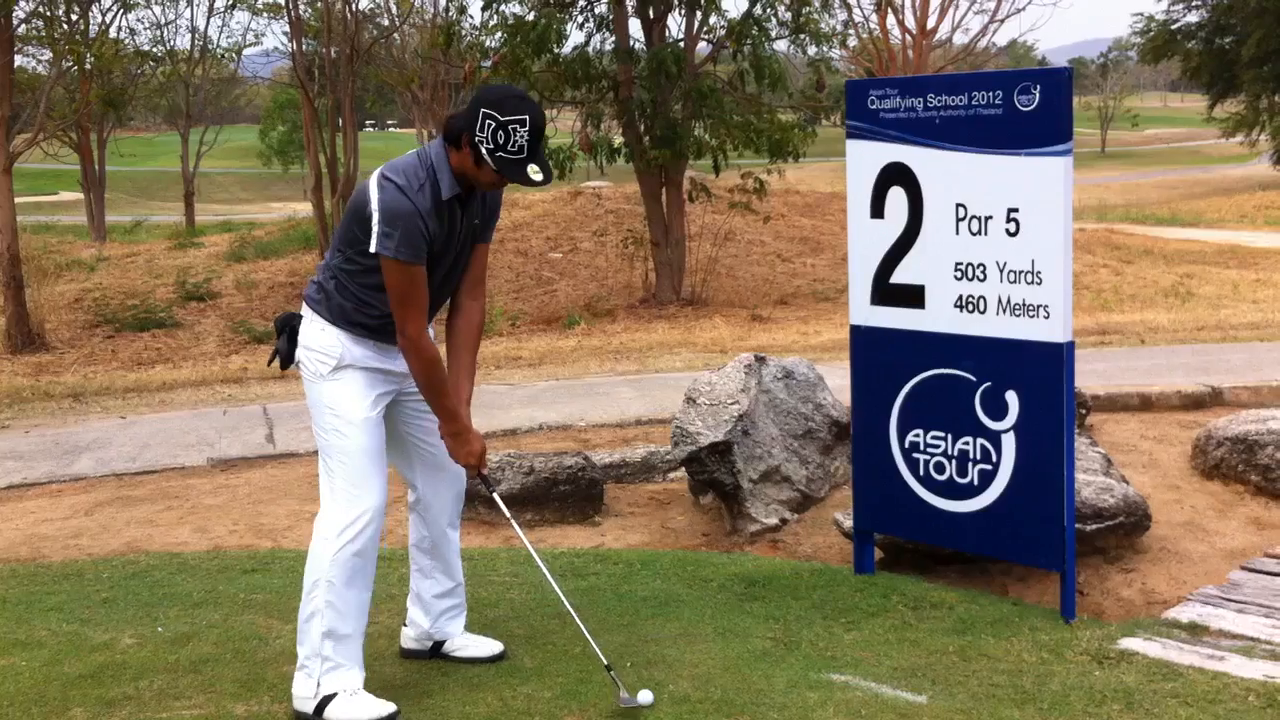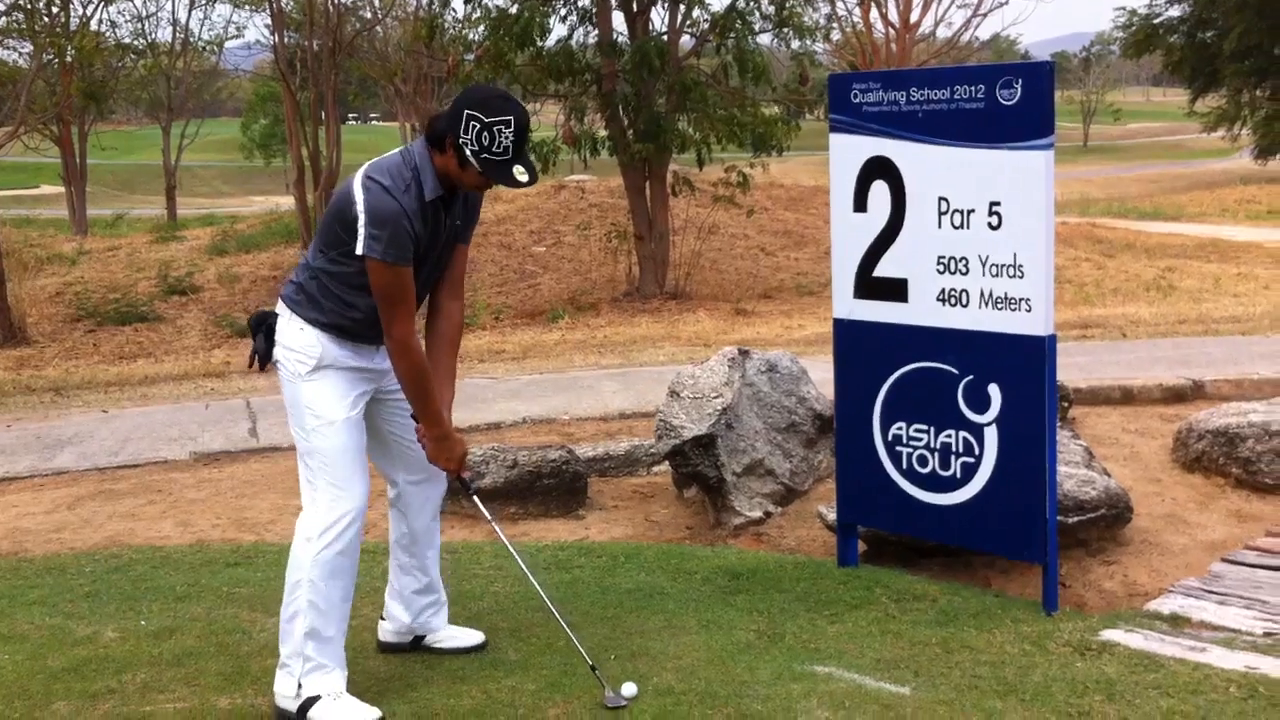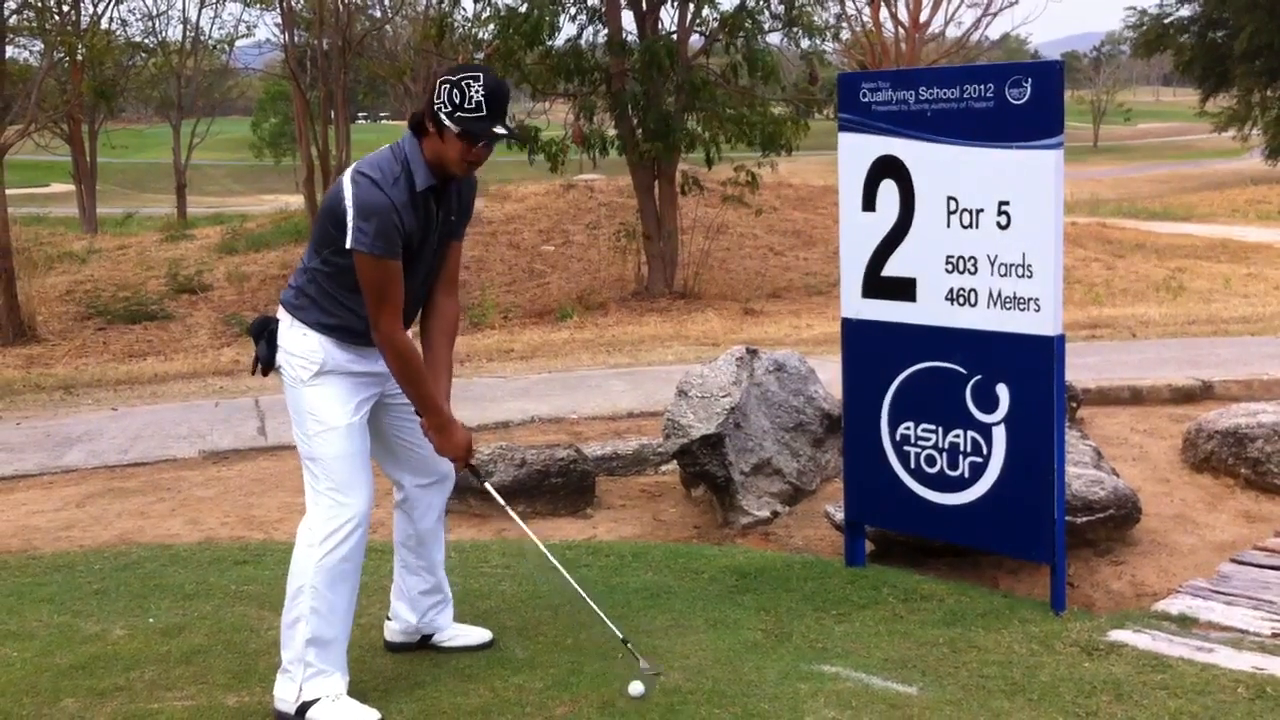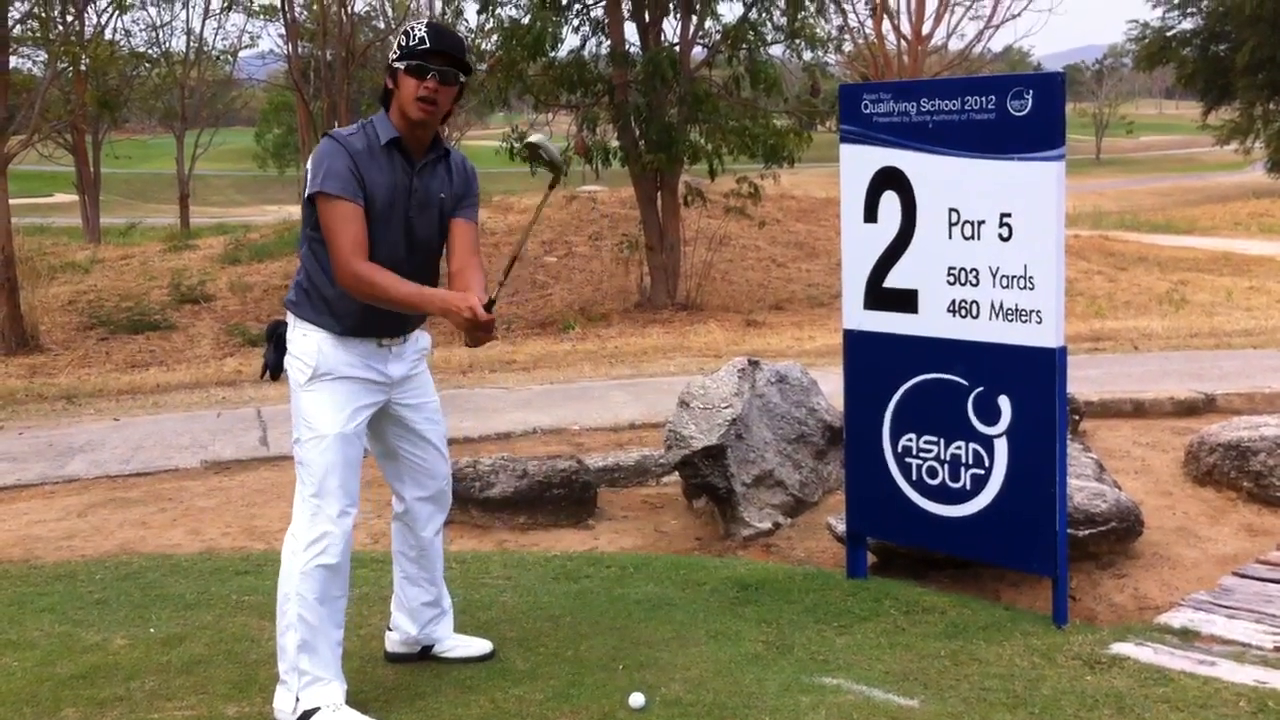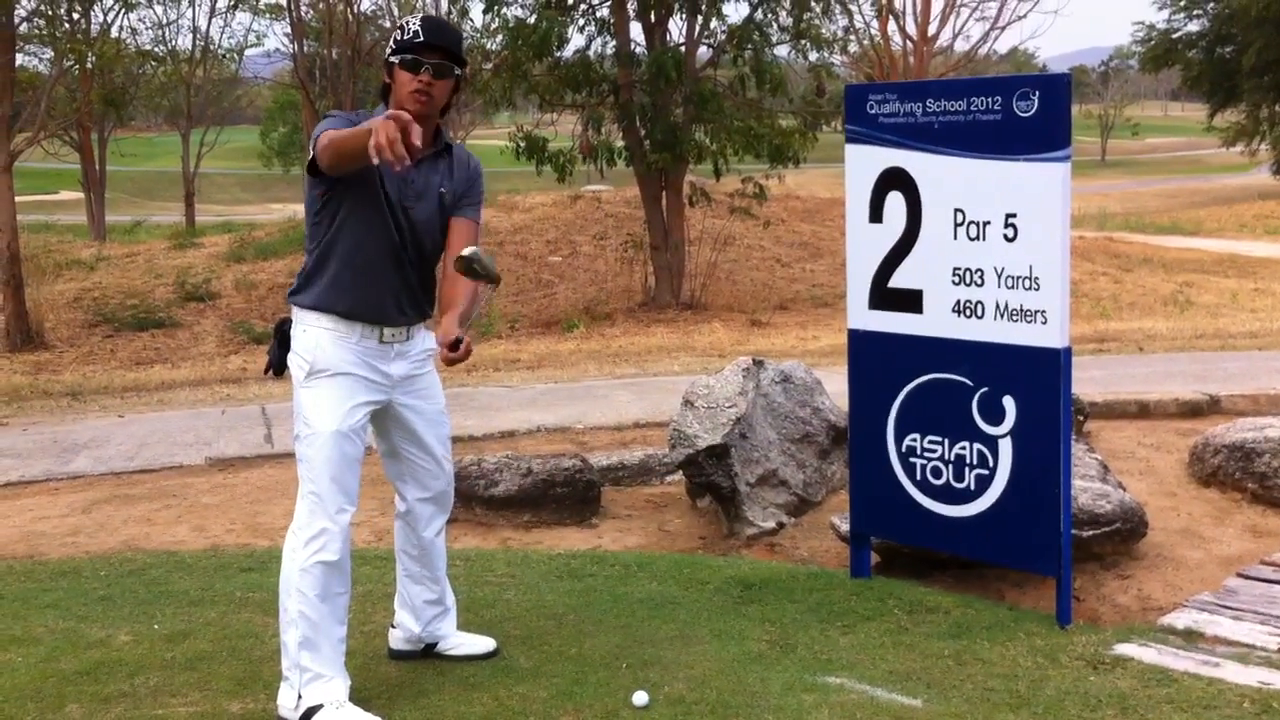
dt=0.5s
person 1, frame 1
left shoulder: (484, 191)
right shoulder: (400, 194)
left elbow: (468, 300)
right elbow: (410, 331)
left wrist: (460, 409)
right wrist: (456, 428)
left hip: (402, 346)
right hip: (344, 346)
left knee: (442, 482)
right knee: (357, 502)
left ankle: (433, 627)
person 1, frame 2
left shoulder: (463, 191)
right shoulder: (384, 197)
left elbow: (448, 303)
right elbow: (401, 331)
left wrist: (442, 415)
right wrist: (438, 428)
left hip: (378, 347)
right hip: (320, 347)
left knee: (422, 476)
right knee: (338, 504)
left ankle: (412, 619)
person 1, frame 3
left shoulder: (458, 184)
right shoulder: (375, 191)
left elbow: (443, 297)
right elbow: (388, 326)
left wrist: (440, 406)
right wrist: (441, 421)
left hip: (383, 349)
right hip: (323, 351)
left knee: (428, 477)
right knee: (343, 507)
left ankle: (418, 618)
person 1, frame 4
left shoulder: (458, 172)
right shoulder: (342, 152)
left elbow: (467, 263)
right elbow: (352, 270)
left wrist: (472, 307)
right wrist: (441, 302)
left hip: (404, 350)
right hip: (331, 352)
left knee: (428, 490)
right knee: (326, 517)
left ankle: (418, 630)
person 1, frame 5
left shoulder: (461, 167)
right shoulder: (343, 133)
left elbow: (458, 259)
right elbow: (332, 159)
left wrist: (453, 323)
right wrist: (376, 132)
left hip: (409, 346)
right hip: (335, 345)
left knee: (430, 489)
right knee: (326, 512)
left ankle: (422, 625)
